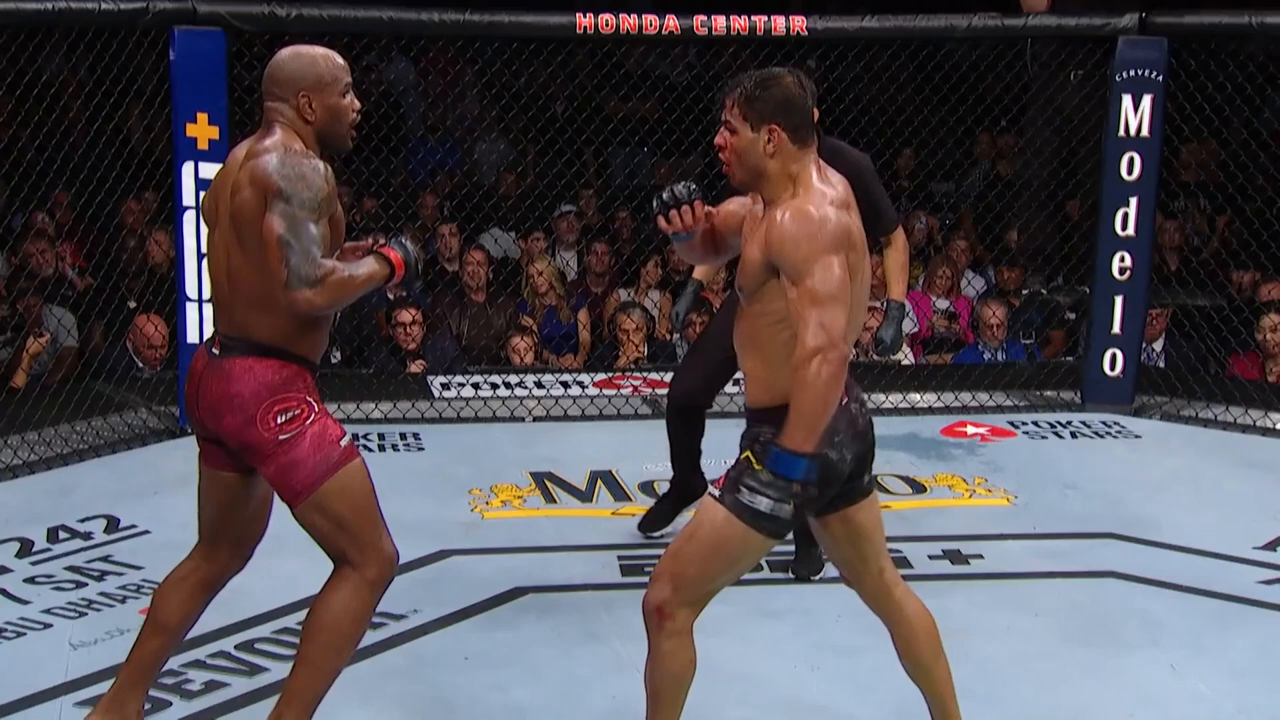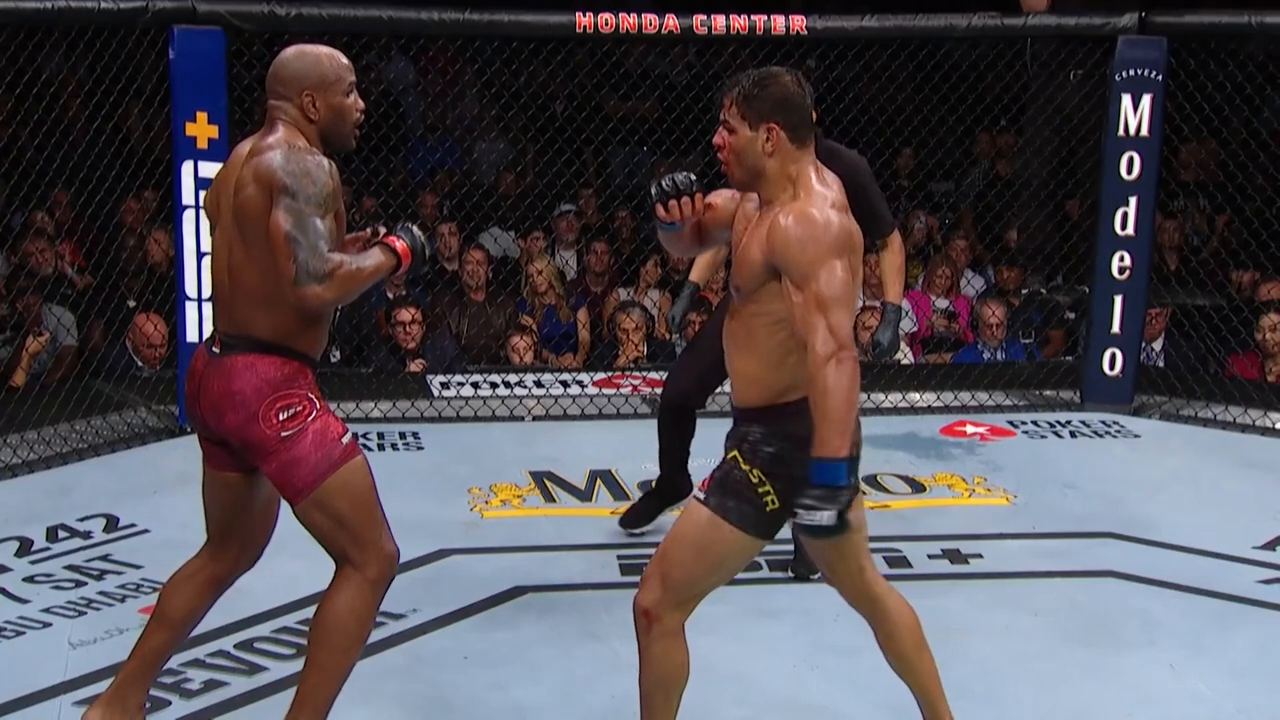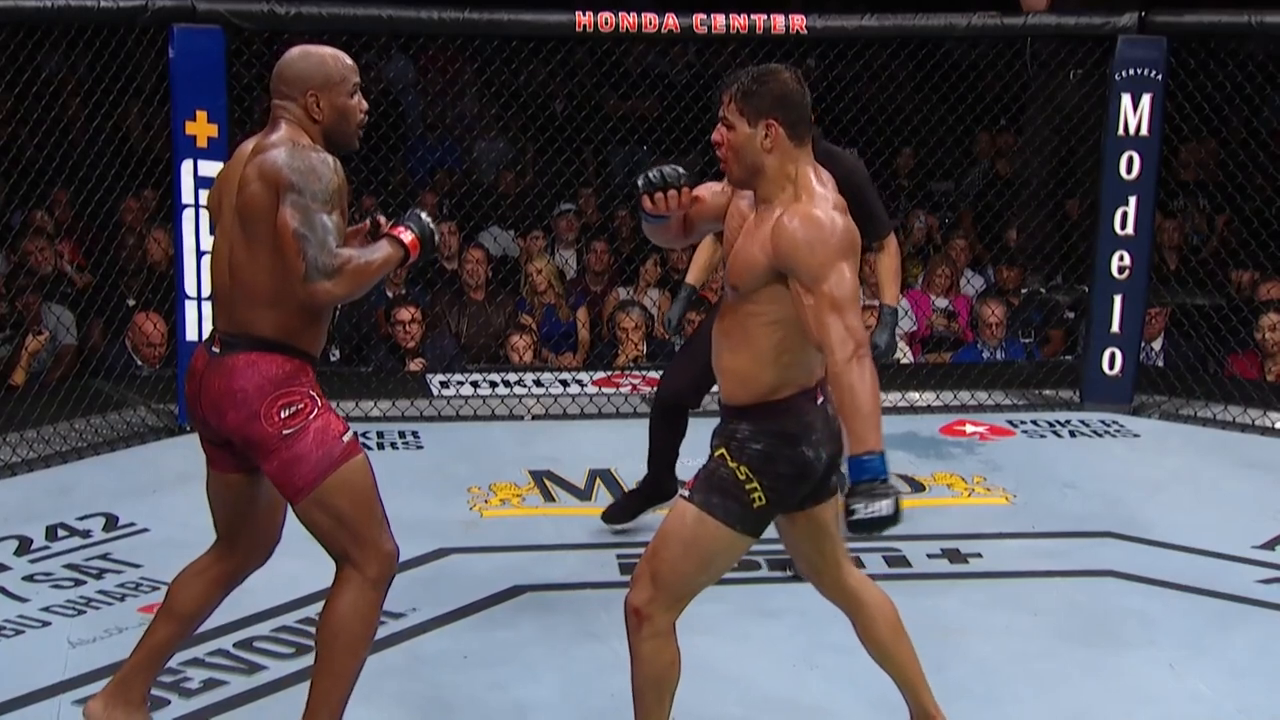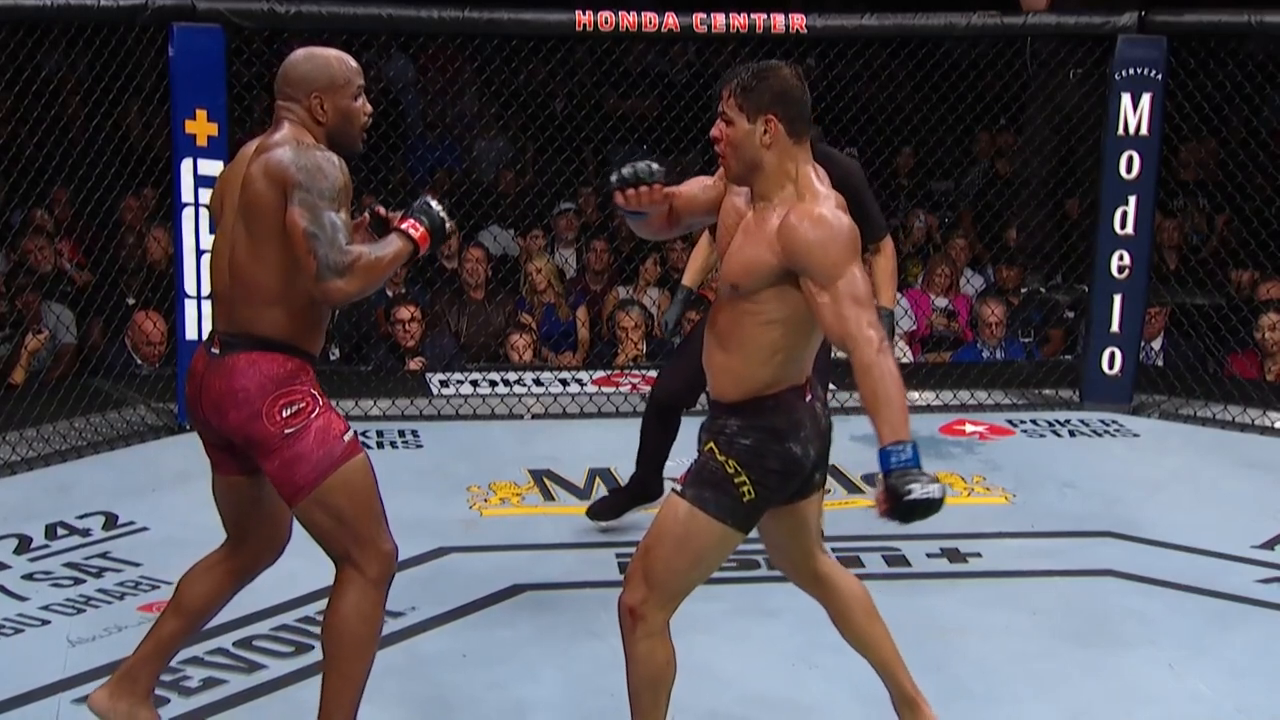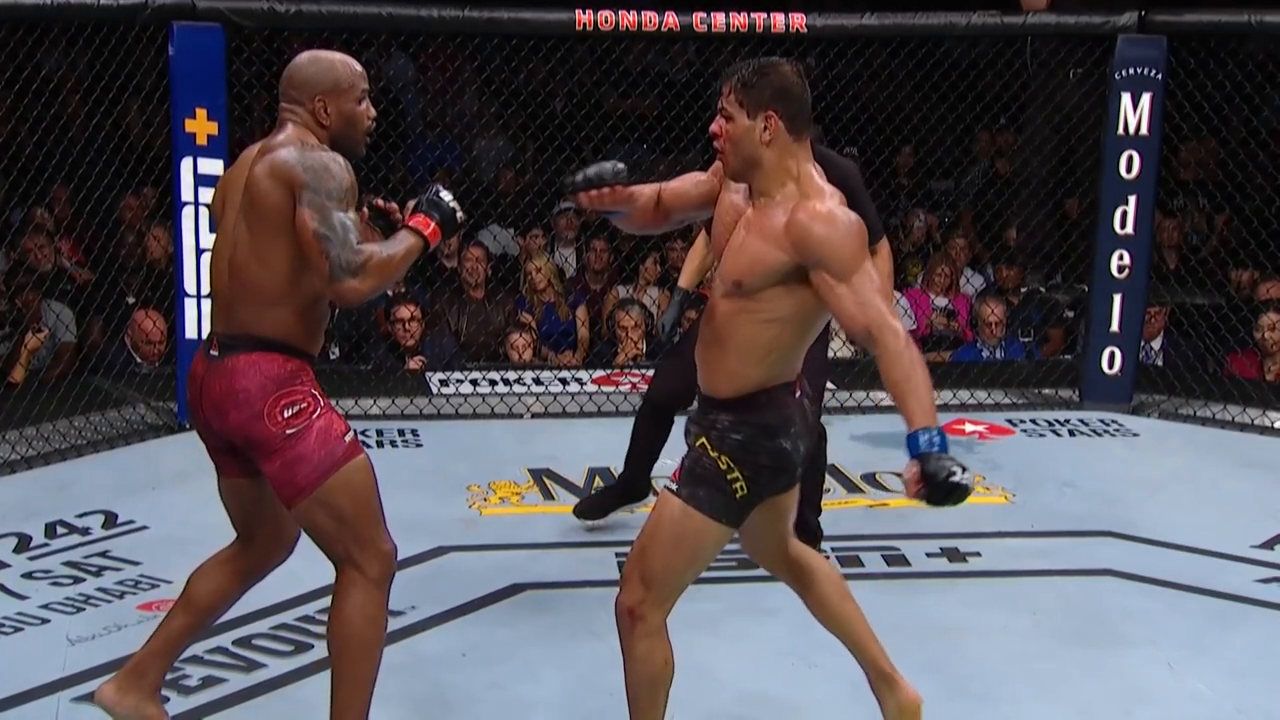
dt=1s
person 1, frame 1
left shoulder: (239, 162)
right shoulder: (298, 167)
right elbow: (307, 293)
left wrist: (343, 255)
right wrist: (386, 262)
left hip: (217, 374)
right hip: (268, 388)
left knee: (220, 554)
right knee: (369, 560)
person 1, frame 2
left shoulder: (241, 160)
right shoulder: (302, 164)
right elbow: (313, 289)
left wrist: (348, 247)
right wrist: (393, 252)
left hip: (218, 372)
right hip: (268, 385)
left knee: (228, 552)
right knee: (370, 560)
person 1, frame 3
left shoulder: (244, 160)
right shoulder: (308, 162)
right elbow: (323, 284)
left wrist: (352, 240)
right wrist: (402, 241)
left hip: (217, 371)
right hip: (269, 384)
left knee: (242, 548)
right knee: (370, 559)
person 1, frame 4
left shoulder: (246, 161)
right shoulder: (313, 163)
right elbow: (334, 282)
left wrist: (355, 235)
right wrist: (412, 231)
left hip: (217, 372)
right hip: (270, 384)
left knee: (255, 543)
right knee: (370, 558)
person 1, frame 5
left shoulder: (246, 166)
right shoulder: (319, 164)
right elbow: (349, 282)
left wrist: (365, 230)
right wrist: (422, 227)
left hip: (216, 374)
right hip: (271, 384)
left knee: (266, 541)
right knee: (370, 560)
person 2, frame 1
left shoulder: (805, 218)
right shoulder: (781, 194)
left elbow: (824, 352)
right elbow: (708, 244)
left wrist: (784, 467)
right wrist: (684, 226)
left hip: (796, 436)
right hip: (837, 424)
left knee: (667, 602)
right knee: (883, 587)
person 2, frame 2
left shoulder: (806, 222)
right shoulder: (764, 193)
left elbow: (833, 353)
right elbow: (690, 240)
left wrist: (830, 476)
right wrist: (674, 218)
left hip: (782, 439)
right hip: (801, 430)
left knee: (657, 604)
right knee: (865, 586)
person 2, frame 3
left shoulder: (809, 224)
right shoulder: (753, 186)
left elbow: (848, 349)
right elbow: (677, 230)
left wrist: (868, 468)
right wrist: (660, 210)
left hip: (767, 437)
right hip: (797, 423)
left knee: (648, 604)
right knee: (838, 577)
person 2, frame 4
left shoulder: (813, 224)
right shoulder: (743, 182)
left elbow: (866, 342)
right elbow: (665, 219)
left wrist: (900, 460)
right wrist: (641, 203)
left hip: (757, 433)
right hip: (784, 419)
left knee: (642, 603)
right knee: (811, 567)
person 2, frame 5
left shoulder: (818, 221)
right shoulder: (735, 177)
left elbow: (885, 333)
right elbow: (656, 208)
left wrist: (926, 443)
right wrist: (618, 200)
left hip: (746, 429)
right hip: (761, 417)
left knee: (639, 603)
right knee: (779, 552)
person 3, frame 1
left shoulder: (848, 166)
left elbow: (893, 238)
left wrist: (894, 312)
right wrist: (693, 287)
right knee: (685, 392)
left ankle: (809, 533)
right ankle: (686, 484)
person 3, frame 2
left shoulder: (845, 169)
left elbow: (889, 241)
left wrist: (890, 316)
right wrist: (689, 291)
right knee: (678, 392)
right ankle: (672, 483)
person 3, frame 3
left shoulder: (841, 170)
left elbow: (884, 243)
right elbow: (717, 234)
left wrist: (888, 318)
right wrist: (686, 293)
right knee: (673, 391)
right ankle: (658, 483)
person 3, frame 4
left shoulder: (838, 171)
left elbow: (880, 245)
right elbow: (713, 234)
left wrist: (885, 315)
right wrist: (683, 295)
right knee: (668, 391)
right ankle: (644, 484)
person 3, frame 5
left shoulder: (836, 173)
left elbow: (876, 247)
right elbow: (711, 235)
right wrist: (680, 297)
right knee: (663, 392)
left ankle: (806, 528)
right ankle: (631, 485)
